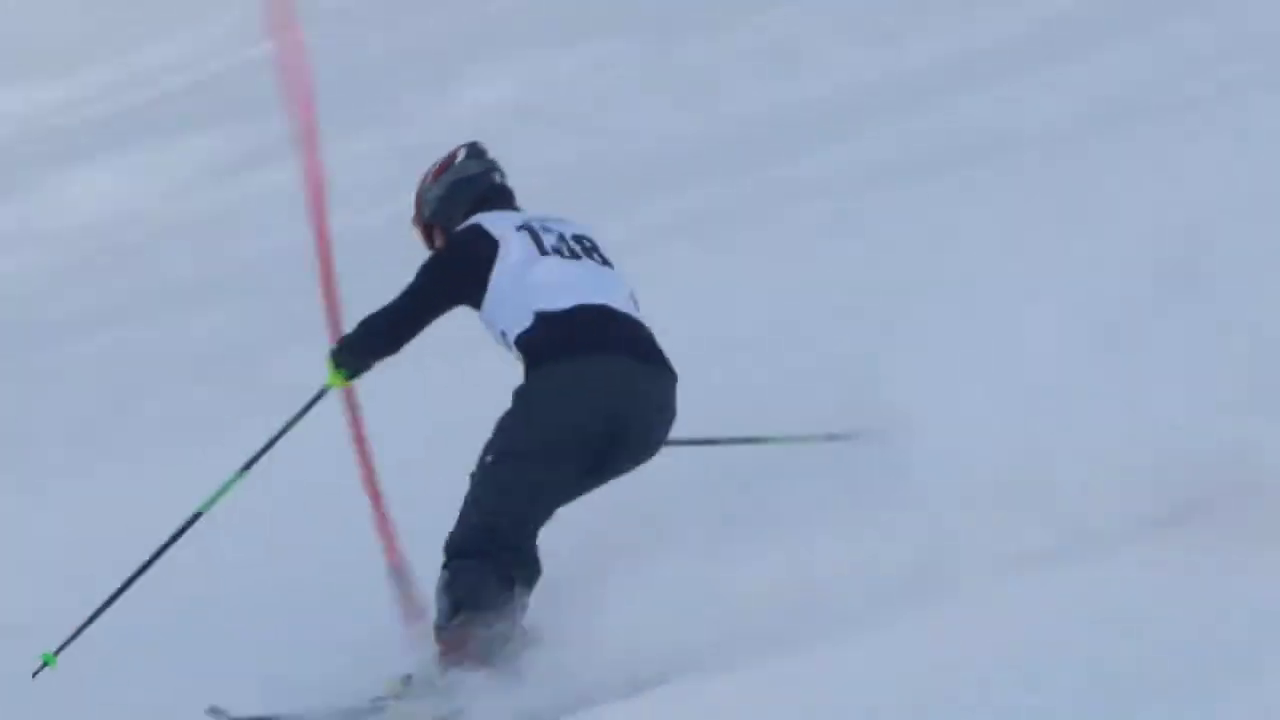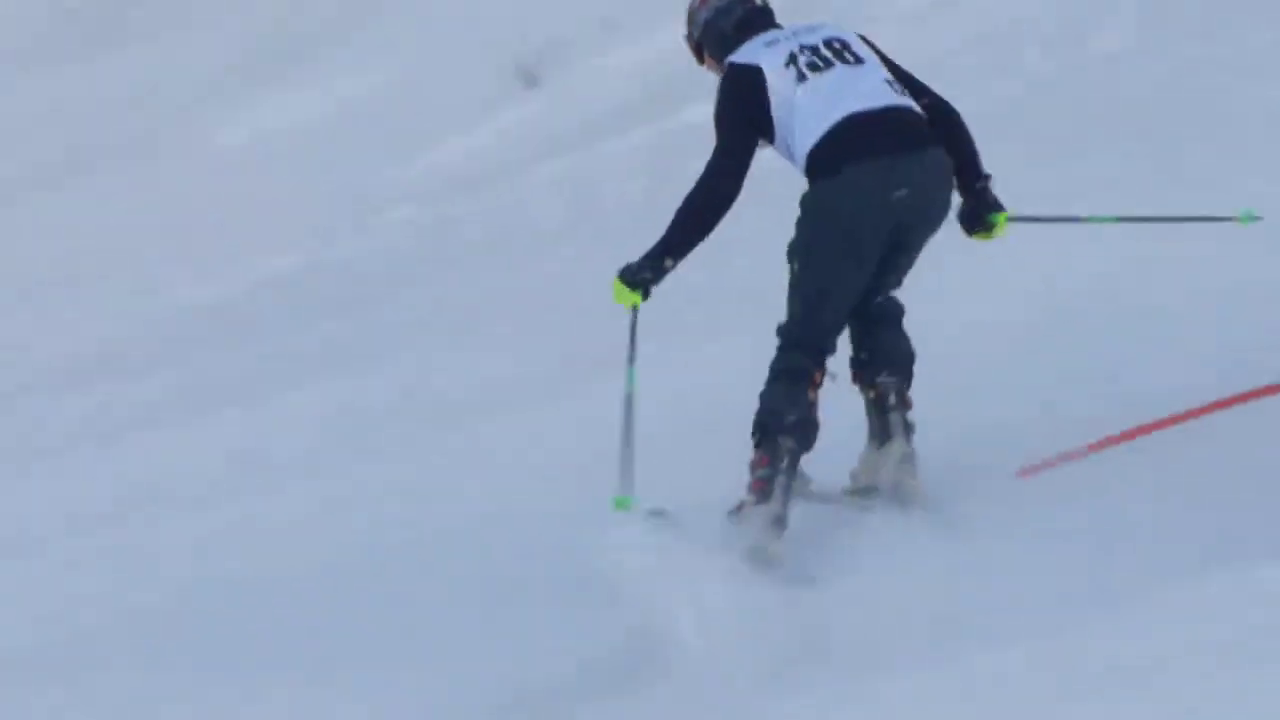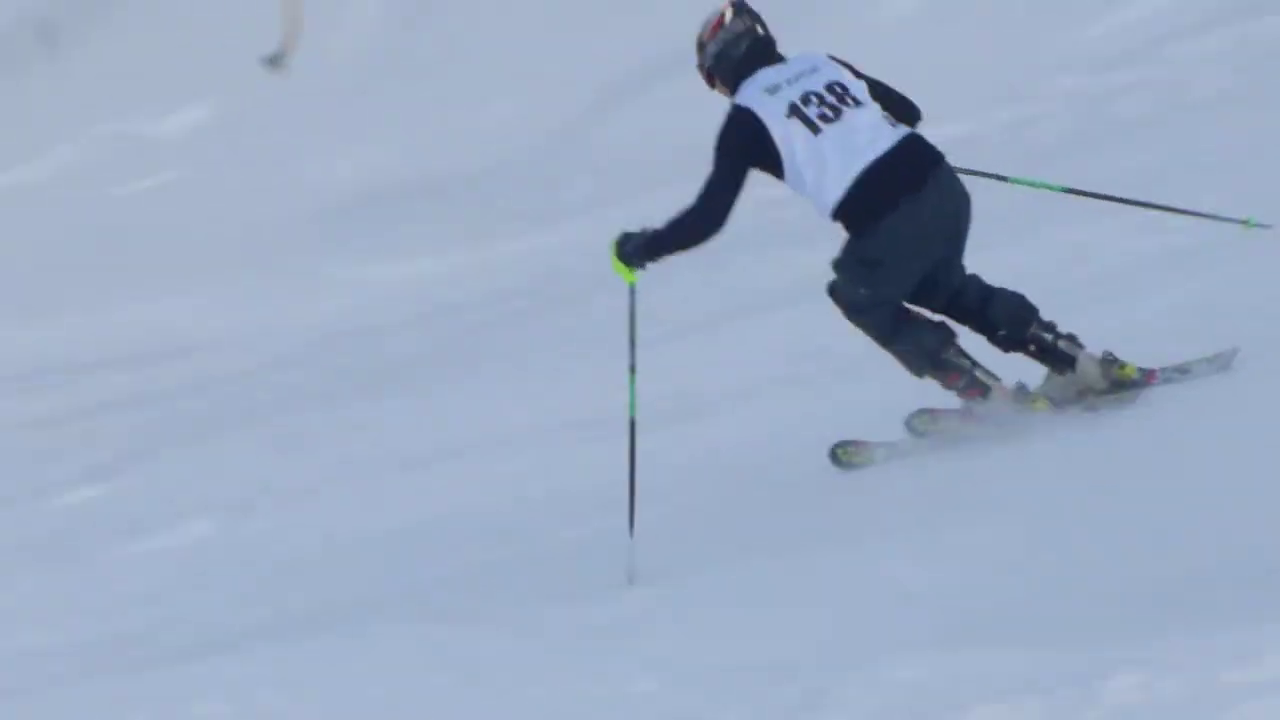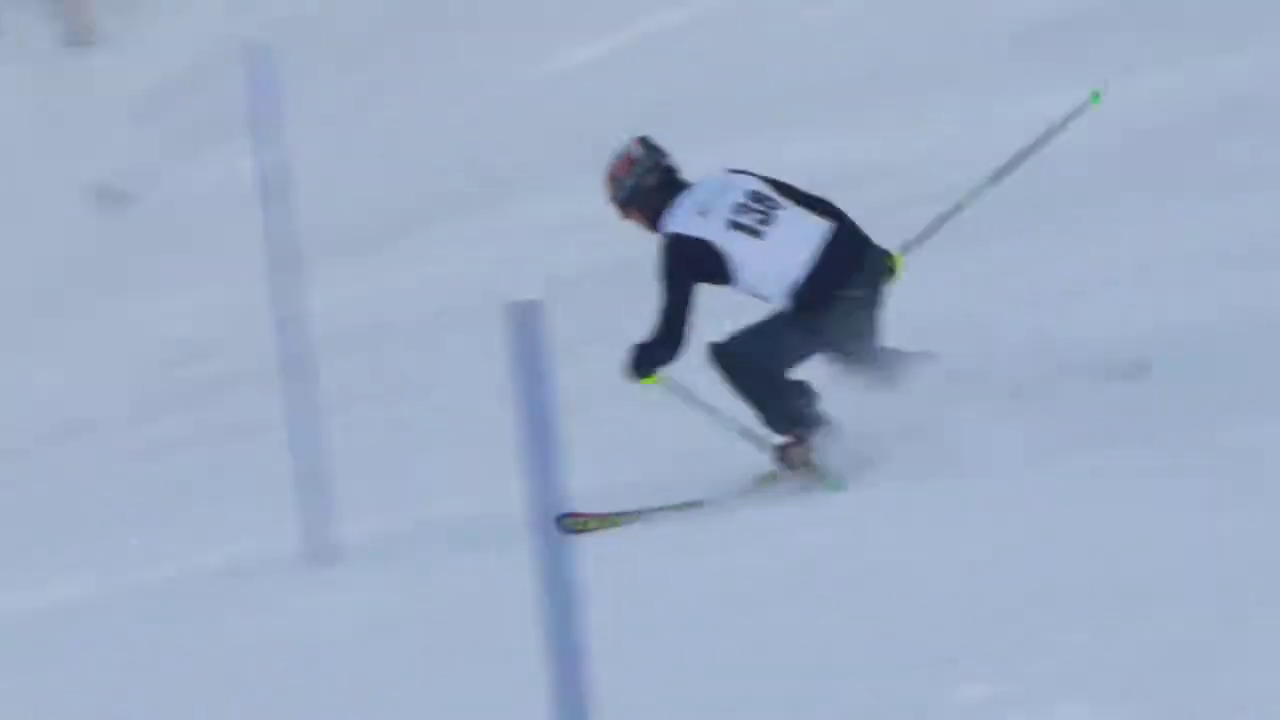
dt=0.4s
person 1, frame 1
left shoulder: (470, 241)
right shoulder: (571, 235)
left elbow: (392, 324)
left wrist: (347, 356)
left hip: (574, 383)
right hip: (654, 399)
left knee: (480, 544)
right ankle: (496, 627)
person 1, frame 2
left shoulder: (744, 71)
left elbow: (721, 181)
right elbow: (941, 114)
left wrist: (654, 264)
right wrist: (977, 189)
left hip: (850, 188)
right hip: (927, 175)
left knee: (805, 342)
right knee: (869, 305)
left ankle: (768, 489)
right ankle: (889, 451)
person 1, frame 3
left shoulder: (745, 120)
right shoulder: (829, 66)
left elbow: (708, 219)
right elbow: (906, 110)
left wrist: (642, 248)
left hip: (888, 229)
right hip: (943, 189)
left knee: (861, 300)
right knee: (942, 288)
left ankle: (987, 392)
right ankle: (1077, 363)
person 1, frame 4
left shoulder: (684, 242)
right shoulder: (729, 180)
left elbow: (670, 339)
right elbow: (820, 209)
left wrist: (644, 361)
right wrist: (875, 252)
left hip: (830, 305)
right hip: (864, 265)
left knee: (739, 359)
right knee: (855, 354)
left ankle: (810, 442)
